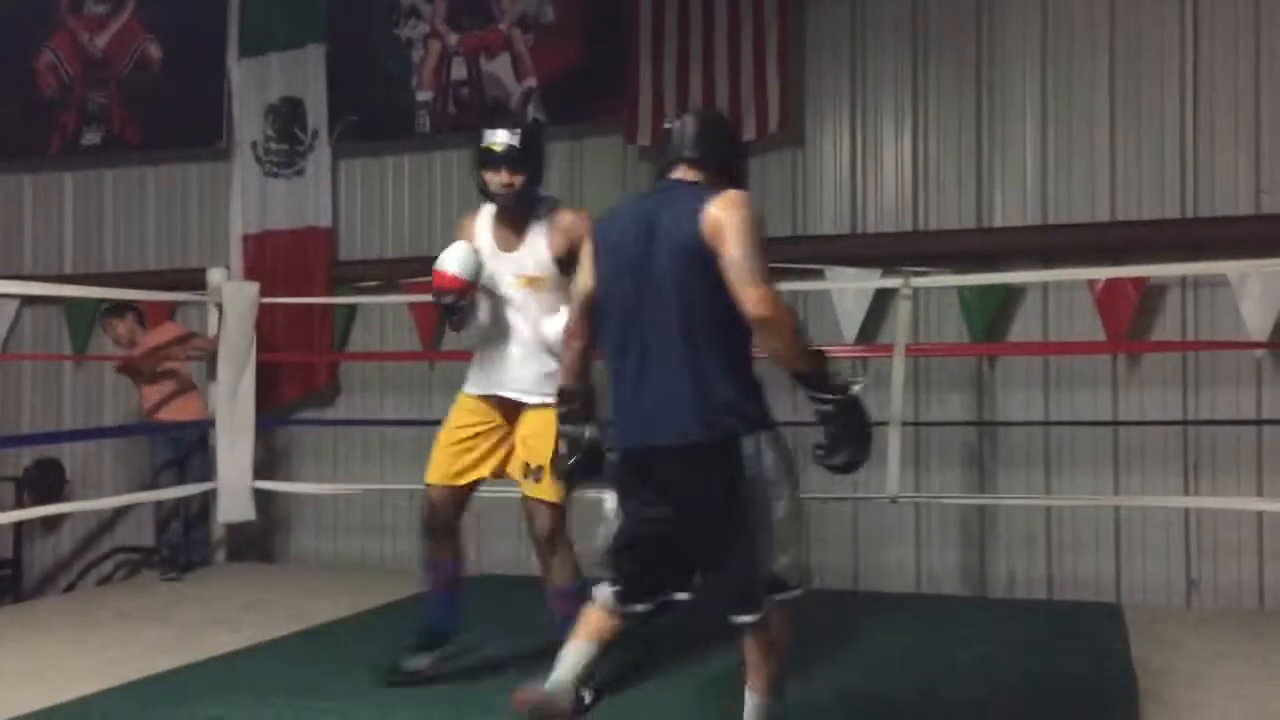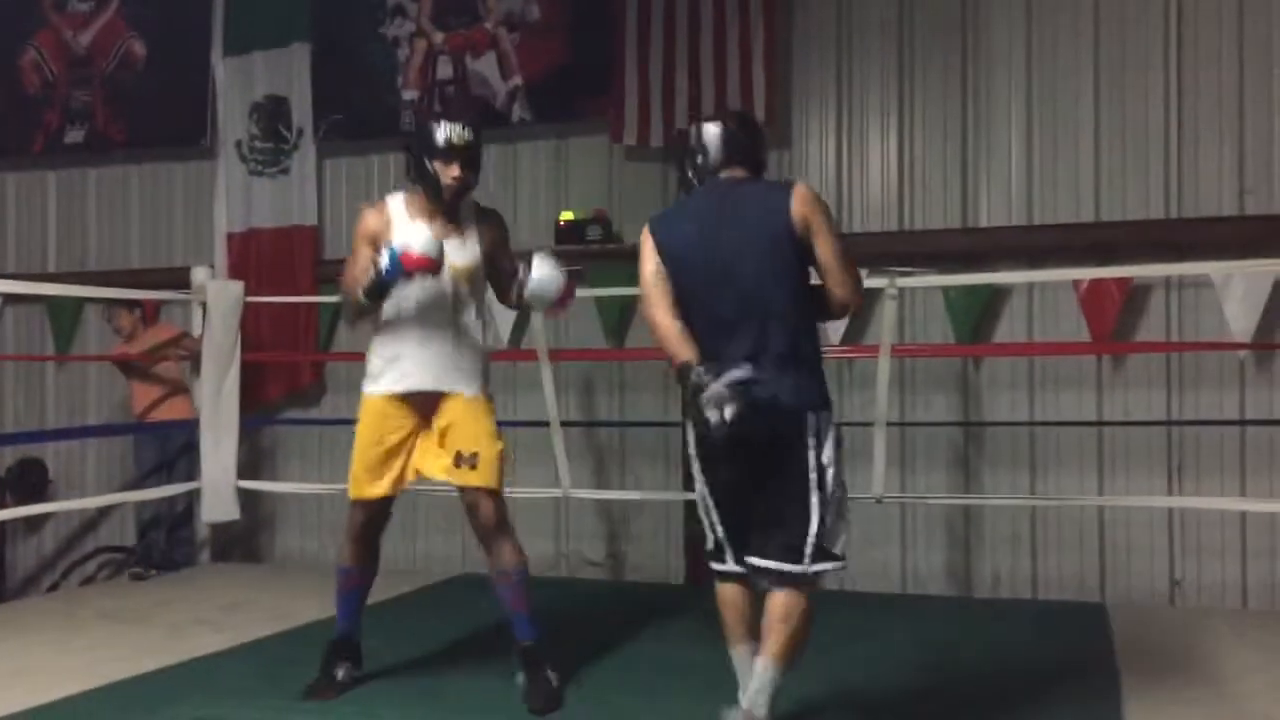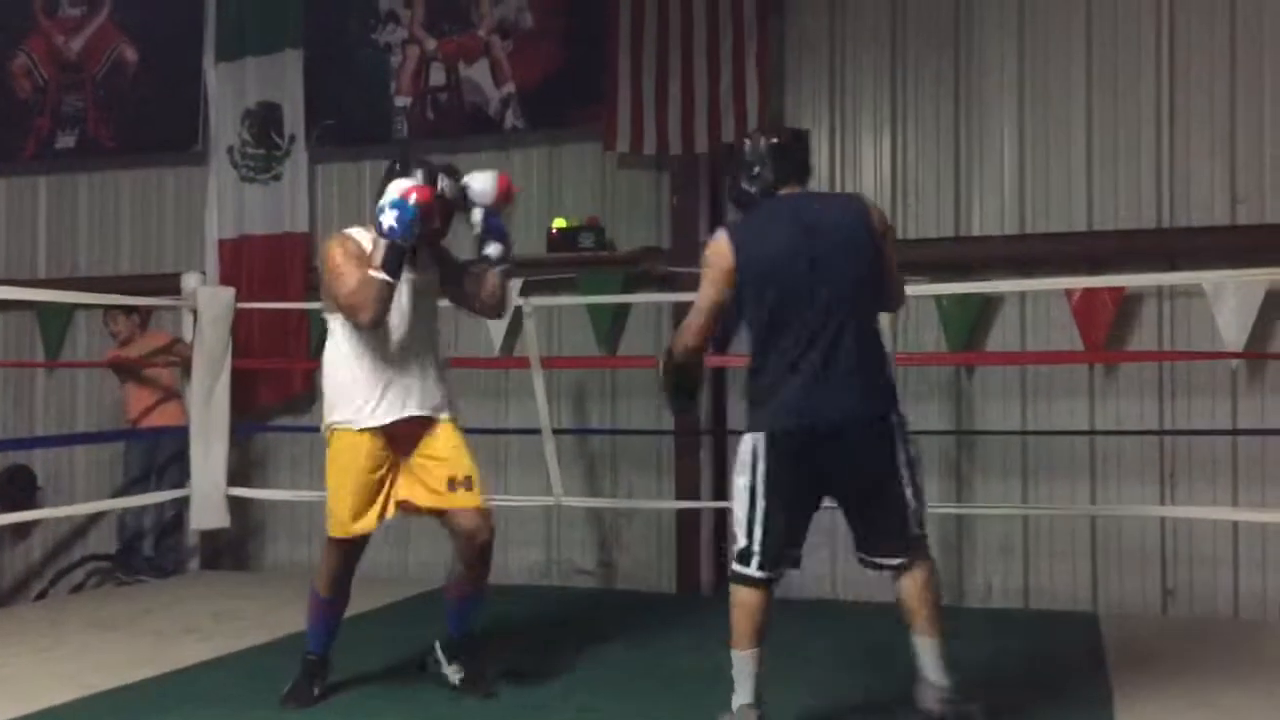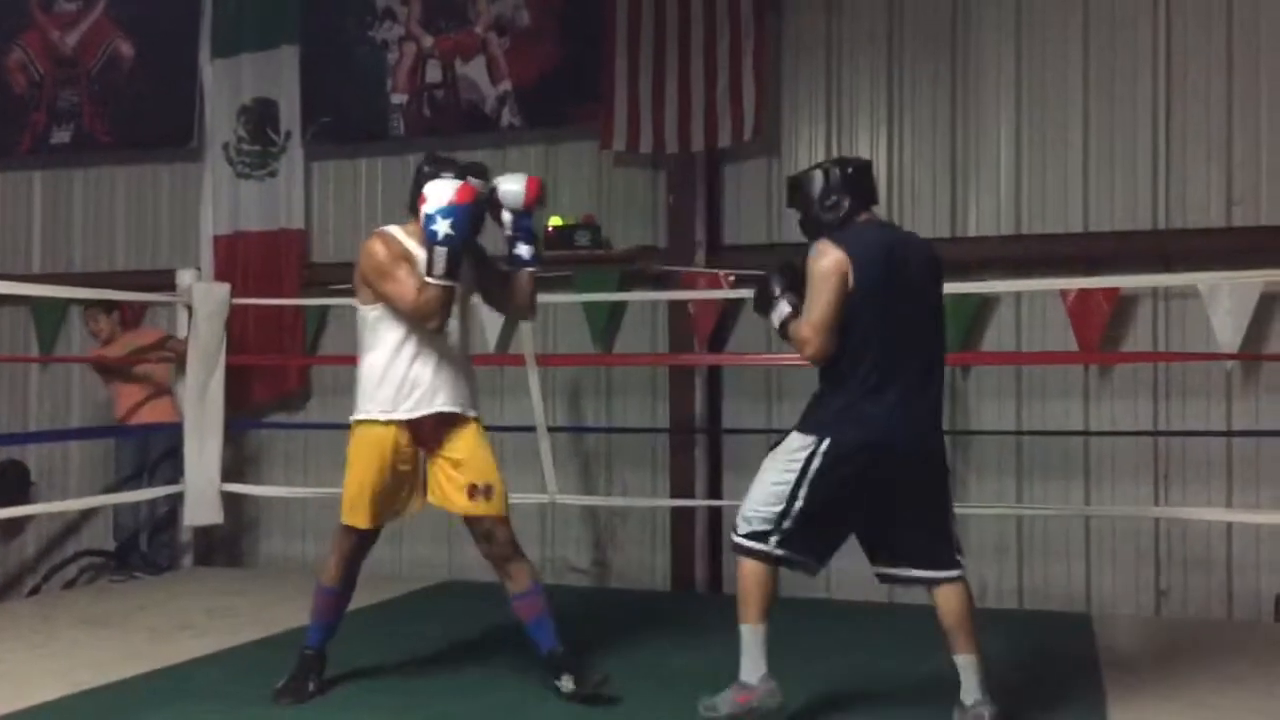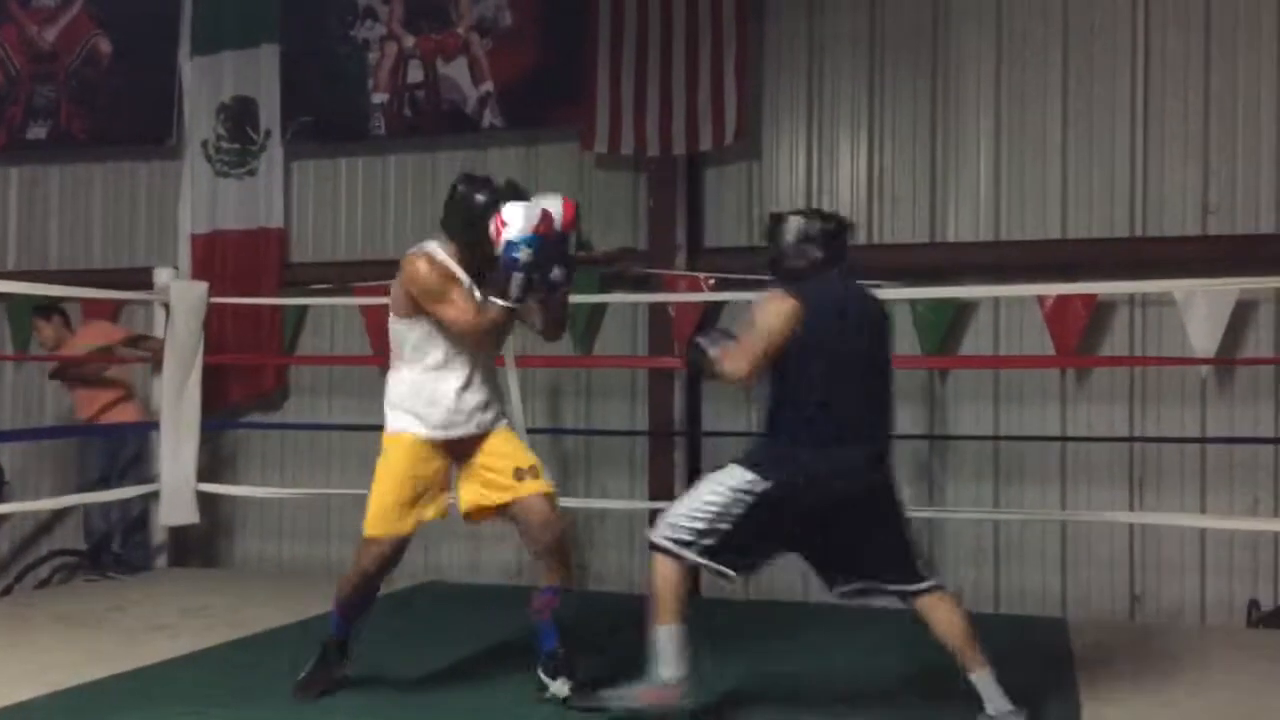
dt=0.3s
person 1, frame 1
left shoulder: (608, 226)
right shoulder: (724, 206)
left elbow: (576, 329)
right elbow: (760, 307)
left wrist: (572, 415)
right wrist: (828, 390)
left hip: (637, 436)
right hip: (716, 430)
left knee: (626, 582)
right knee: (758, 590)
person 1, frame 2
left shoulder: (662, 230)
right shoulder: (796, 201)
left elbow: (662, 318)
right elbow: (845, 297)
left wrist: (705, 378)
left hip: (717, 410)
right hip: (792, 406)
left knee: (731, 558)
right knee: (797, 565)
person 1, frame 3
left shoulder: (731, 241)
right shoulder: (864, 216)
left elbow: (696, 333)
right elbow: (891, 297)
left wrist: (676, 367)
left hip: (779, 421)
right hip: (864, 413)
left knee: (753, 567)
right knee: (906, 551)
person 1, frame 4
left shoulder: (834, 252)
right shoulder: (923, 254)
left elbow: (816, 346)
left wrist: (782, 306)
left hip: (841, 433)
right hip: (915, 435)
left knee: (755, 539)
right knee: (940, 567)
person 1, frame 5
left shoulder: (786, 304)
right shoulder: (870, 309)
left elbow: (740, 367)
left wrist: (712, 346)
left hip: (783, 474)
right hip: (864, 478)
left knee: (669, 541)
right knee: (917, 586)
person 2, frame 1
left shoulder: (567, 226)
right shoulder: (472, 226)
right elbow: (461, 320)
right wrist: (451, 299)
left hip: (547, 399)
right hip: (484, 392)
left knee: (546, 530)
right knee: (438, 509)
right ankle: (436, 635)
person 2, frame 2
left shoulder: (486, 223)
right shoulder: (380, 217)
left elbow: (509, 292)
right elbow: (355, 304)
left wrist: (539, 291)
right wrist: (386, 271)
left hip: (461, 388)
right hip: (390, 390)
left knee: (490, 517)
right knee: (363, 519)
left ankle: (533, 657)
right ankle: (345, 648)
person 2, frame 3
left shoulder: (431, 255)
right shoulder: (344, 249)
left elbow: (491, 304)
right elbow: (367, 315)
left wrist: (492, 234)
right wrist: (392, 244)
left hip: (429, 419)
right hip: (360, 423)
left knee: (476, 534)
right knee: (342, 549)
left ankle: (454, 646)
right ankle: (313, 666)
person 2, frame 4
left shoulder: (466, 250)
right shoulder: (382, 249)
left elbow: (521, 306)
right elbow: (425, 315)
left wrist: (523, 238)
right wrist: (446, 242)
left hip: (456, 414)
right hip: (387, 418)
left knee: (501, 544)
right knee: (352, 542)
left ankle: (559, 663)
right ankle: (310, 660)
person 2, frame 5
left shoulder: (497, 266)
right shoulder: (423, 269)
left elbow: (552, 327)
right elbow: (481, 335)
left wrist: (554, 259)
right wrist: (518, 274)
left hip: (484, 428)
right hip: (417, 431)
left knee: (548, 531)
right knee: (378, 554)
left ankle: (551, 661)
right ankle: (333, 650)
person 3, frame 1
left shoulder: (168, 332)
right shoulder: (127, 360)
left elbow: (209, 346)
right elbow: (145, 374)
right wrist: (165, 356)
left hip: (193, 423)
right hip: (162, 428)
left knee: (196, 493)
left ankle: (198, 557)
right ankle: (172, 560)
person 3, frame 2
left shoulder: (165, 332)
right shoulder: (121, 352)
left elbow: (199, 349)
right elbow: (137, 364)
right wrist: (162, 354)
left hip: (181, 421)
right hip: (148, 426)
left knee: (179, 490)
right knee: (149, 489)
left ankle: (178, 556)
right ankle: (148, 557)
person 3, frame 3
left shoulder: (158, 339)
right shoulder: (116, 356)
left elbow: (191, 356)
right elbow: (132, 366)
right wrist: (154, 359)
left hip: (172, 428)
right hip: (139, 432)
left knee: (169, 497)
right knee: (133, 495)
left ankle: (166, 562)
right ankle: (129, 561)
person 3, frame 4
left shoulder: (145, 335)
right shoulder: (102, 356)
left elbow: (180, 348)
right elbow: (120, 366)
left wrist: (182, 353)
right wrist: (146, 355)
left hip: (164, 424)
right hip: (130, 429)
right knee: (127, 494)
left ankle: (159, 558)
right ankle: (128, 560)
person 3, frame 5
left shoulder: (97, 330)
right shoulder: (59, 363)
left elbow: (139, 340)
right elbow: (85, 374)
left wrist: (161, 348)
right wrist: (113, 358)
left hip: (129, 423)
right hip: (96, 430)
right knee: (96, 494)
left ankle: (134, 558)
right ankle: (100, 560)
